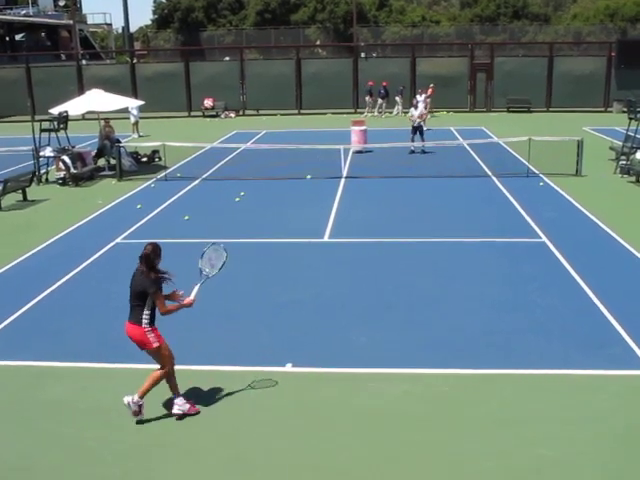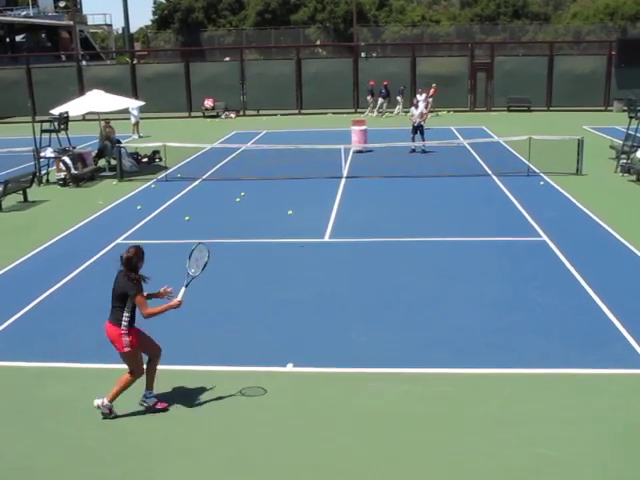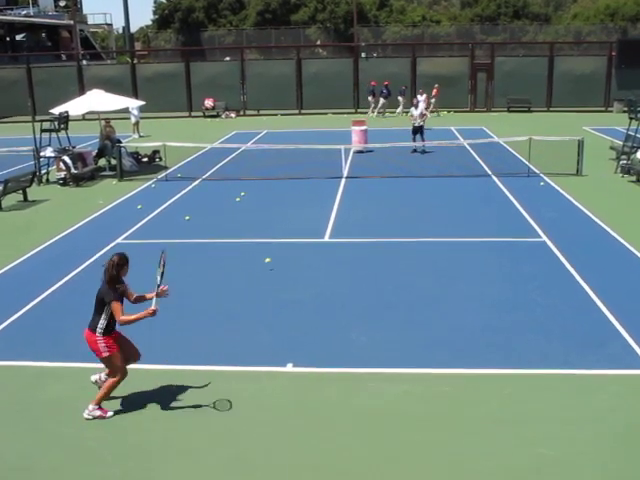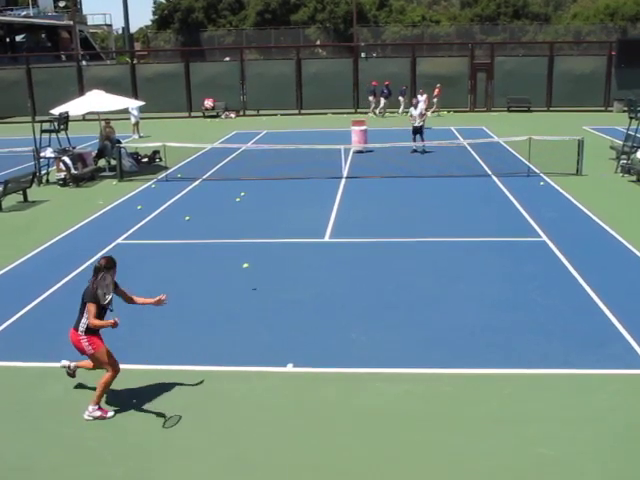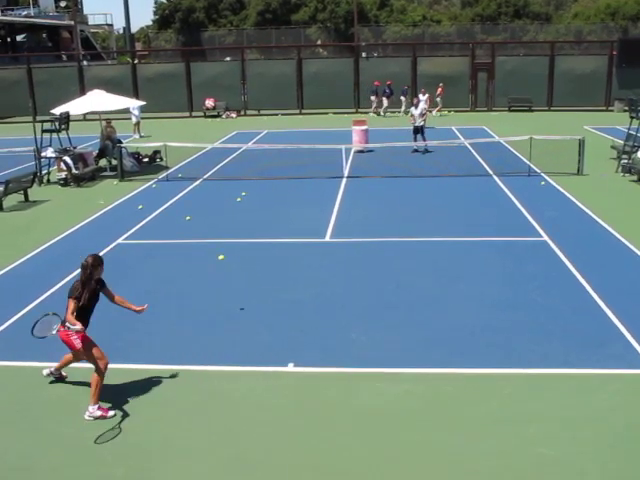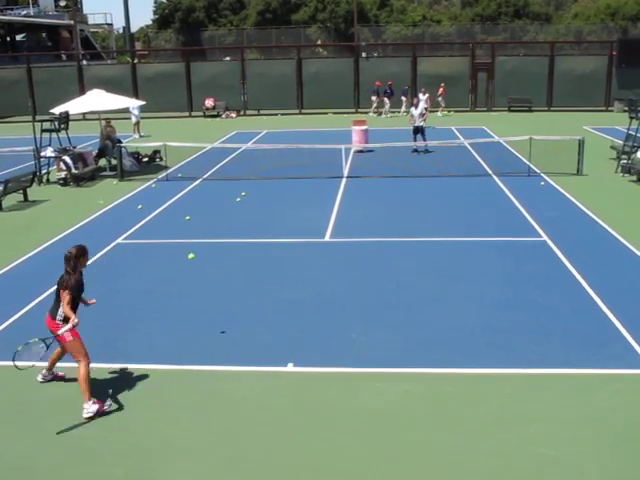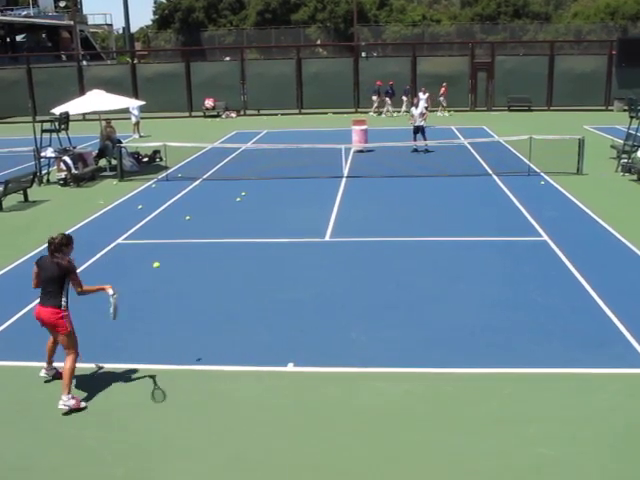
dt=0.1s
person 1, frame 1
left shoulder: (139, 272)
right shoulder: (151, 280)
right elbow: (164, 310)
left wrist: (172, 295)
right wrist: (185, 304)
left hip: (136, 326)
right hip: (142, 329)
left knee: (168, 363)
right knee: (168, 367)
left ankle: (179, 403)
right ankle: (136, 400)
person 1, frame 2
left shoulder: (123, 274)
right shoulder: (132, 282)
right elbow: (145, 312)
left wrist: (157, 294)
right wrist: (170, 305)
left hip: (117, 327)
right hip: (120, 331)
left knee: (155, 352)
right knee: (137, 371)
left ankle: (149, 397)
right ankle: (105, 402)
person 1, frame 3
left shoulder: (118, 283)
right shoulder: (110, 290)
left elbow: (133, 299)
right elbow: (121, 319)
left wrist: (154, 294)
right wrist: (145, 314)
left hip: (107, 333)
right hip: (98, 336)
left knee: (134, 356)
right knee: (120, 373)
left ankle: (103, 377)
right ankle: (93, 408)
person 1, frame 4
left shoulder: (110, 284)
right shoulder: (93, 292)
left elbow: (130, 299)
right elbow: (92, 321)
left wrist: (152, 301)
right wrist: (108, 323)
left hip: (91, 333)
right hip: (83, 336)
left knee: (107, 363)
right knee: (113, 369)
left ankle: (71, 365)
right ankle: (93, 409)
person 1, frame 5
left shoulder: (99, 282)
right shoulder: (78, 288)
left elbow: (114, 298)
right elbow: (69, 316)
left wrist: (134, 308)
right wrist: (76, 325)
left hip: (78, 329)
right hip: (69, 331)
left knee: (80, 354)
right knee: (102, 364)
left ankle: (53, 370)
right ankle: (93, 409)
person 1, frame 6
left shoulder: (76, 274)
right shoulder: (69, 279)
right elbow: (65, 306)
left wrist: (85, 301)
right wrist: (72, 318)
left hip: (61, 322)
right hip: (60, 324)
left knee: (66, 346)
right knee: (83, 360)
left ankle: (47, 373)
right ankle: (89, 405)
person 1, frame 7
left shoulder: (41, 261)
right shoulder: (66, 264)
left elbow: (35, 285)
right elbow: (80, 290)
right wrist: (103, 288)
left hip: (40, 310)
right hip: (55, 313)
left knee: (56, 336)
right knee: (71, 353)
left ankle: (48, 369)
right ankle: (67, 398)
